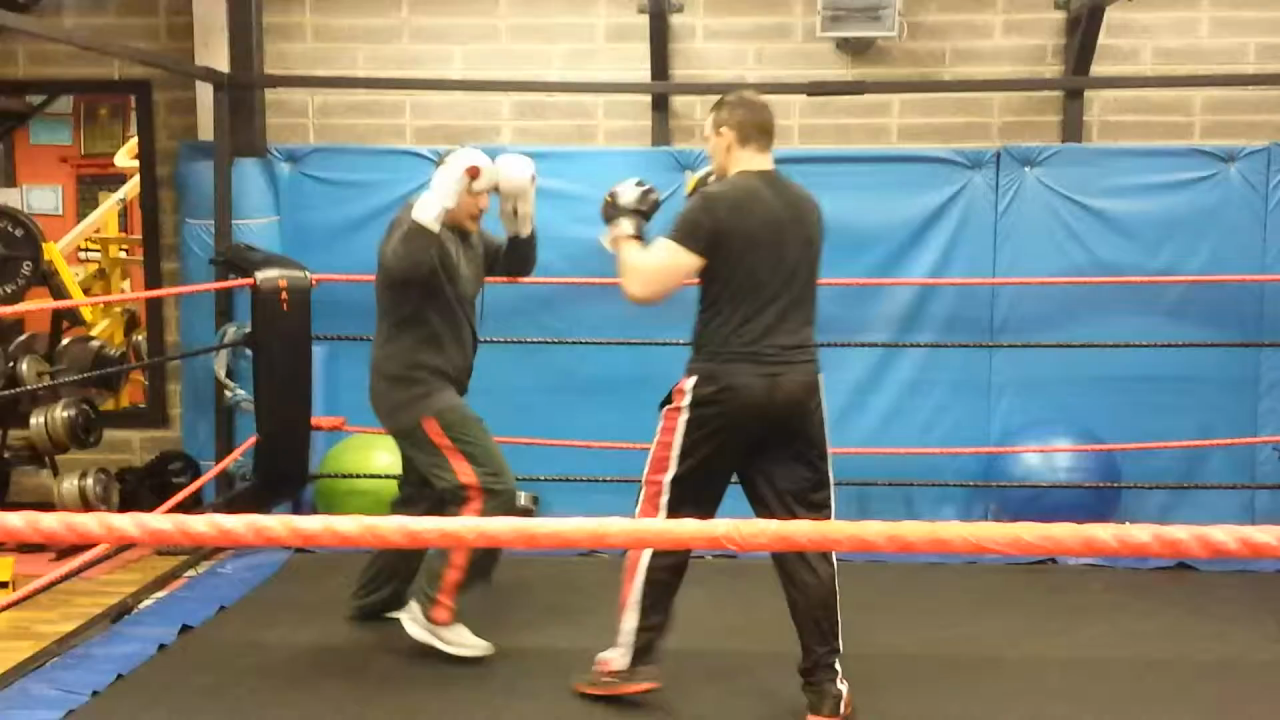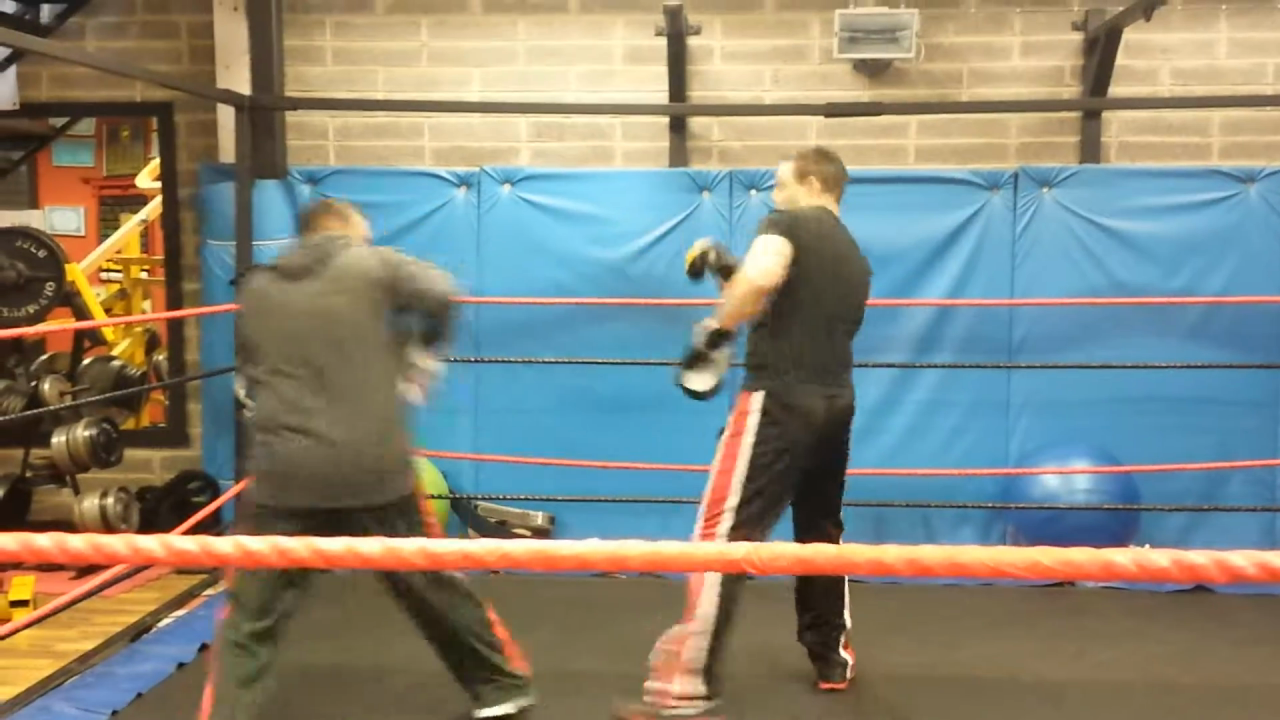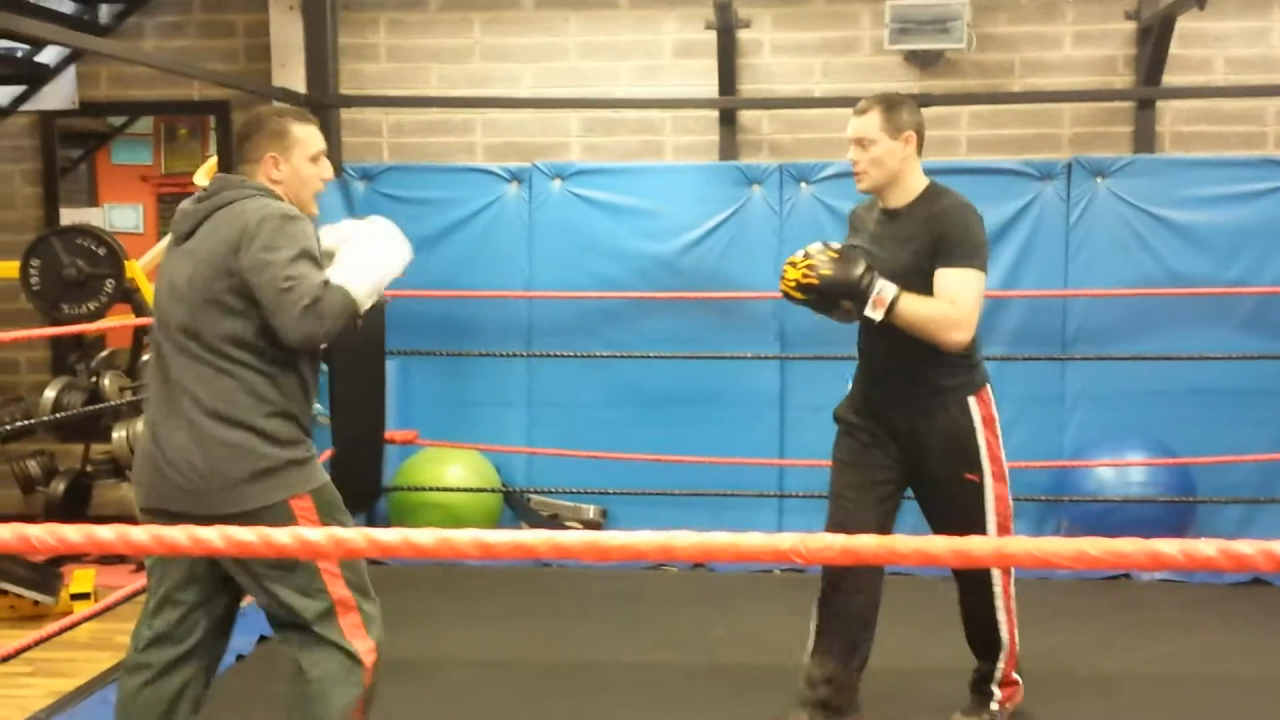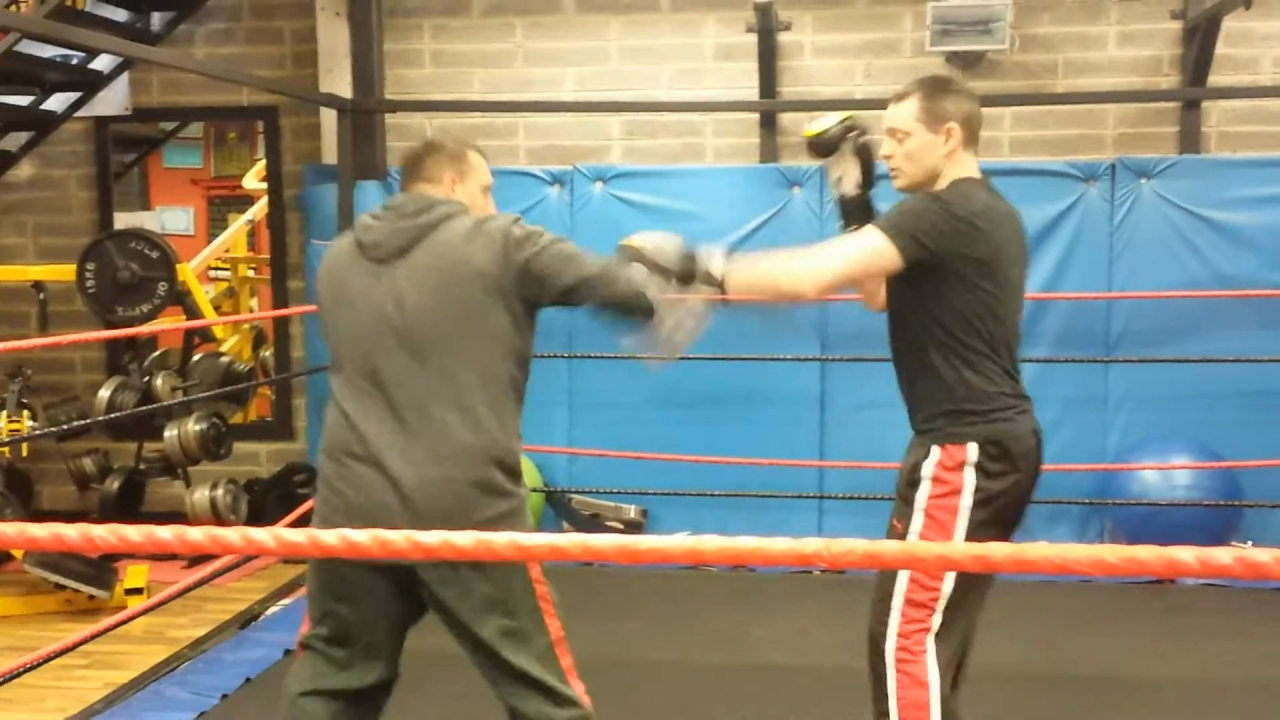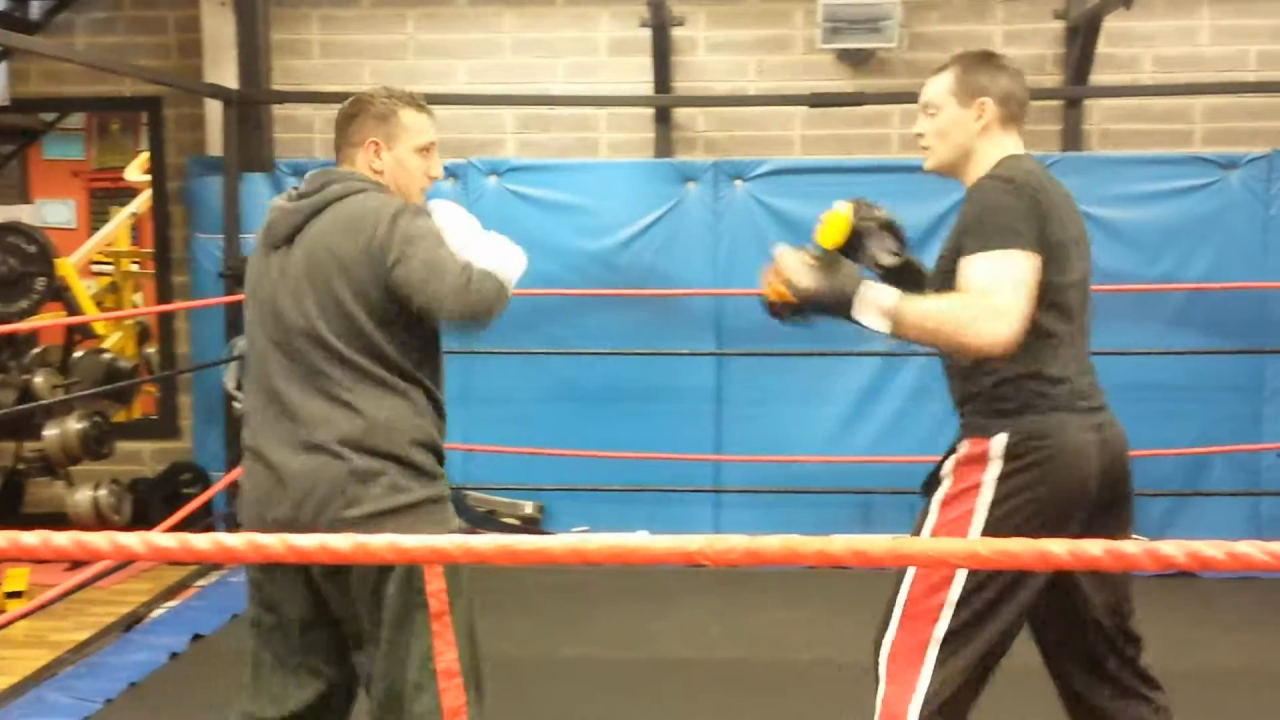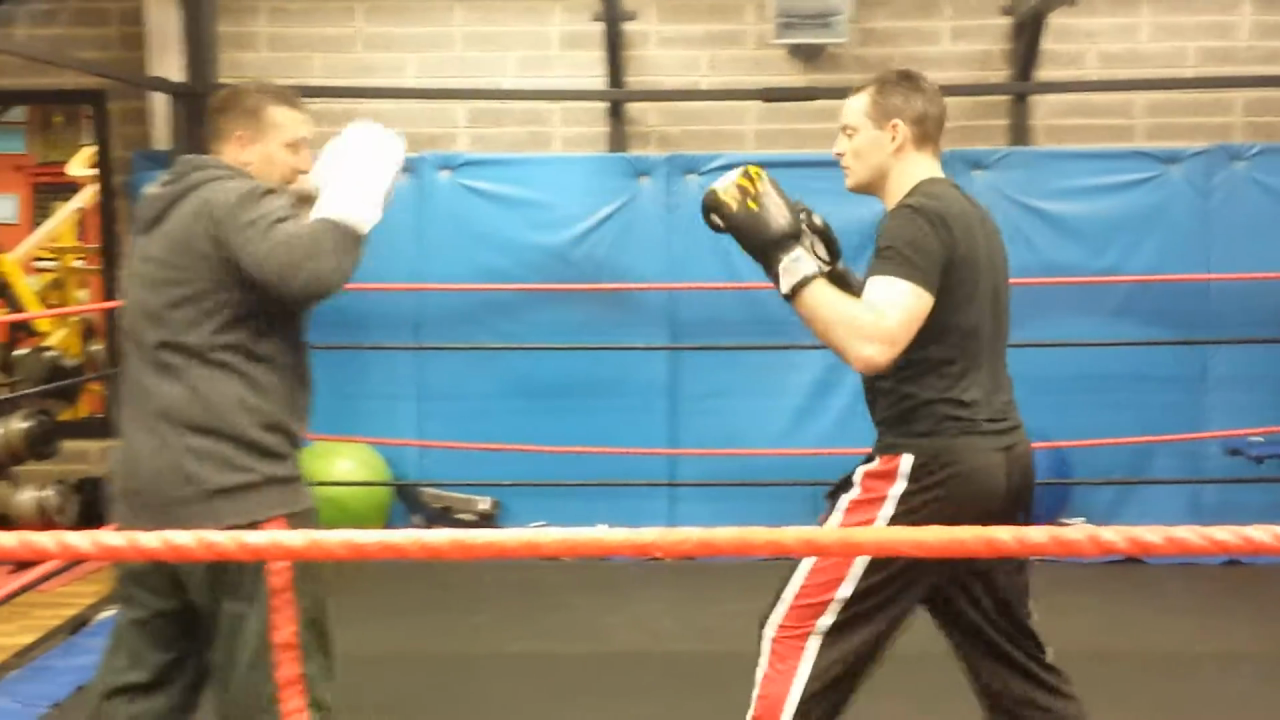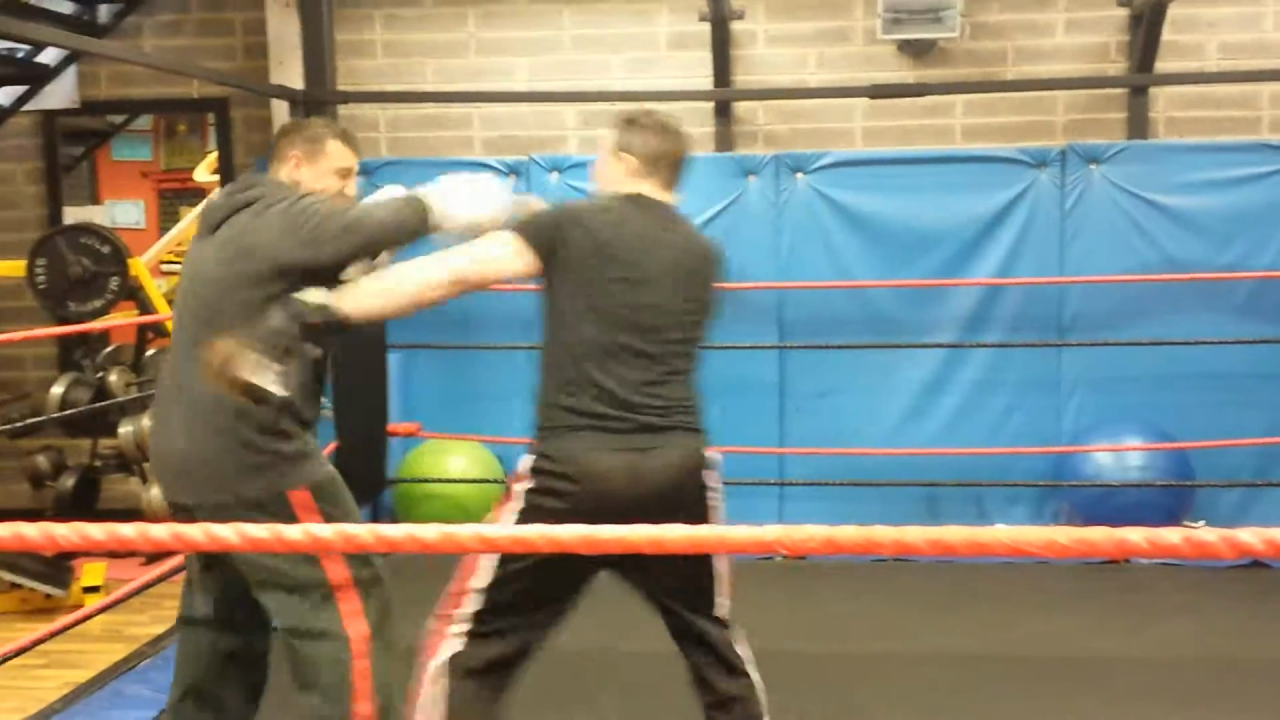
dt=0.7s
person 1, frame 1
left shoulder: (714, 205)
right shoulder: (805, 206)
left elbow: (643, 288)
left wrist: (624, 228)
left hip: (721, 389)
right hip: (796, 387)
left knee: (666, 520)
left ankle: (629, 661)
person 1, frame 2
left shoulder: (787, 223)
right shoulder: (856, 261)
left elbow: (762, 278)
left wrist: (712, 331)
right wrist: (730, 267)
left hip: (777, 404)
right hip: (835, 408)
left knee: (721, 540)
right knee: (820, 534)
right ankle: (832, 658)
person 1, frame 3
left shoulder: (954, 218)
right shoulder: (861, 218)
left elbow: (955, 327)
left wrist: (869, 288)
right wrist: (823, 292)
left hip: (947, 411)
right hip: (870, 411)
left knee: (977, 557)
right knee: (846, 557)
person 1, frame 4
left shoulder: (947, 214)
right shoulder: (984, 213)
left elbow: (819, 274)
right elbow: (883, 294)
left wrist: (703, 266)
right wrist: (857, 202)
left hip: (968, 450)
right hip: (995, 440)
left knee: (910, 629)
right knee: (933, 617)
person 1, frame 5
left shoulder: (1003, 192)
right shoulder: (1037, 191)
left elbow: (992, 327)
left wrist: (860, 296)
right wrist: (898, 271)
left hip: (1022, 451)
right hip: (1088, 445)
left knee: (923, 660)
person 1, frame 6
left shoulder: (915, 219)
right shoulder: (964, 214)
left elbow: (871, 347)
left wrist: (786, 256)
right wrist: (828, 268)
left hip: (929, 468)
right hip: (998, 459)
left knee: (802, 639)
right knee: (1011, 658)
person 1, frame 7
left shoulder: (579, 225)
right shoulder: (702, 257)
left elbow: (449, 274)
left wrist: (321, 308)
left hip: (574, 471)
right hip: (675, 466)
left knee: (468, 648)
right knee: (714, 642)
person 2, frame 1
left shoulder: (461, 237)
right shoulder: (417, 235)
left elbow: (516, 262)
right elbow: (401, 267)
left wrist: (520, 211)
right wrist: (441, 198)
left hip: (419, 389)
right hip: (418, 394)
left knee: (425, 496)
right knee: (487, 491)
left ankle: (380, 596)
right ankle: (435, 612)
person 2, frame 2
left shoulder: (257, 290)
right shoulder: (374, 265)
right elbow: (439, 300)
right wrist: (414, 349)
left hip: (282, 474)
right hip: (374, 467)
left knee: (252, 612)
right knee: (435, 583)
person 2, frame 3
left shoulder: (200, 227)
right shoulder: (270, 222)
right elbow: (309, 317)
left wrist: (324, 257)
right wrist: (367, 266)
left hip: (174, 471)
right hip: (256, 471)
left knee: (168, 644)
right knee: (341, 628)
person 2, frame 4
left shoulder: (337, 260)
right shoulder: (502, 244)
right elbow: (607, 283)
right wrist: (664, 308)
left hip: (356, 502)
right hip: (463, 508)
person 2, frame 5
left shoulder: (281, 227)
right shoulder: (388, 221)
right elbow: (469, 301)
left wrist: (438, 253)
right wrist: (498, 261)
left hip: (278, 499)
right hip: (373, 504)
person 2, frame 6
left shoulder: (168, 210)
right shoulder: (238, 203)
right elbow: (309, 269)
left wrist: (326, 193)
right wrist: (357, 189)
left hip: (152, 486)
right hip: (236, 490)
person 2, frame 7
left shoulder: (229, 221)
right shoulder: (292, 216)
right elbow: (365, 231)
left wrist: (386, 215)
right wrist: (432, 205)
left hip: (188, 455)
right hip: (255, 456)
left knee: (221, 612)
right knee: (342, 602)
